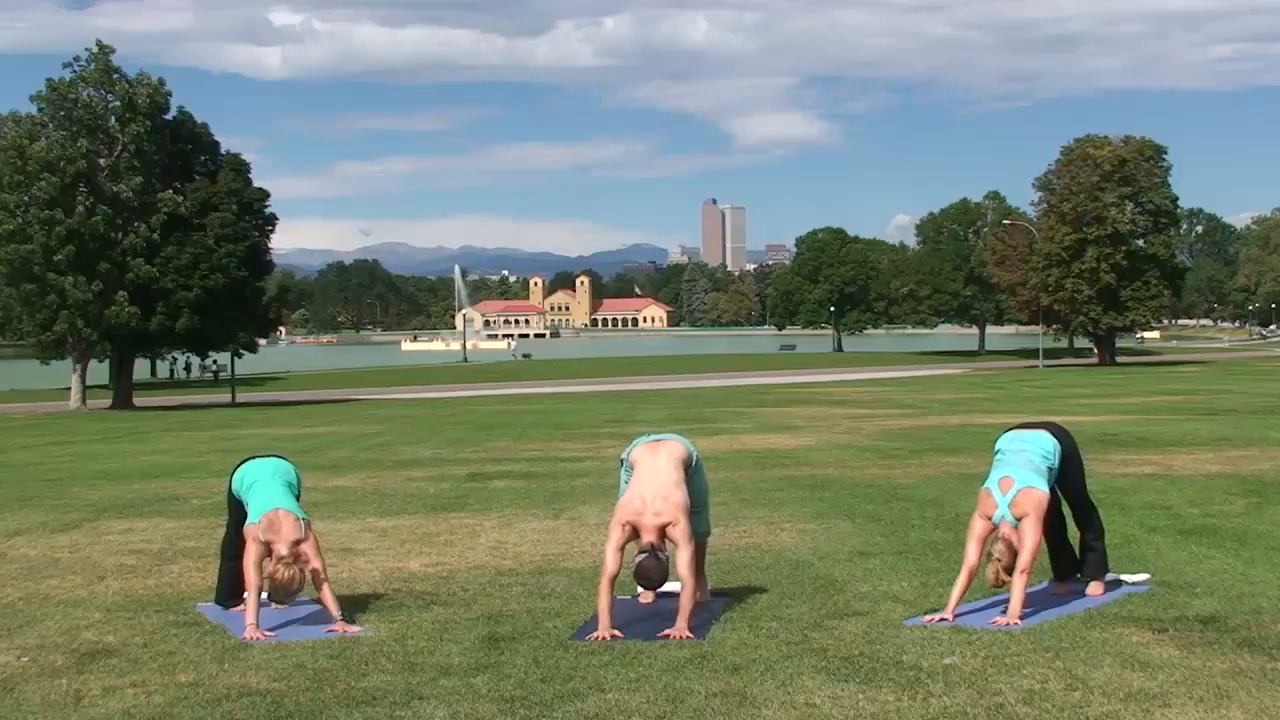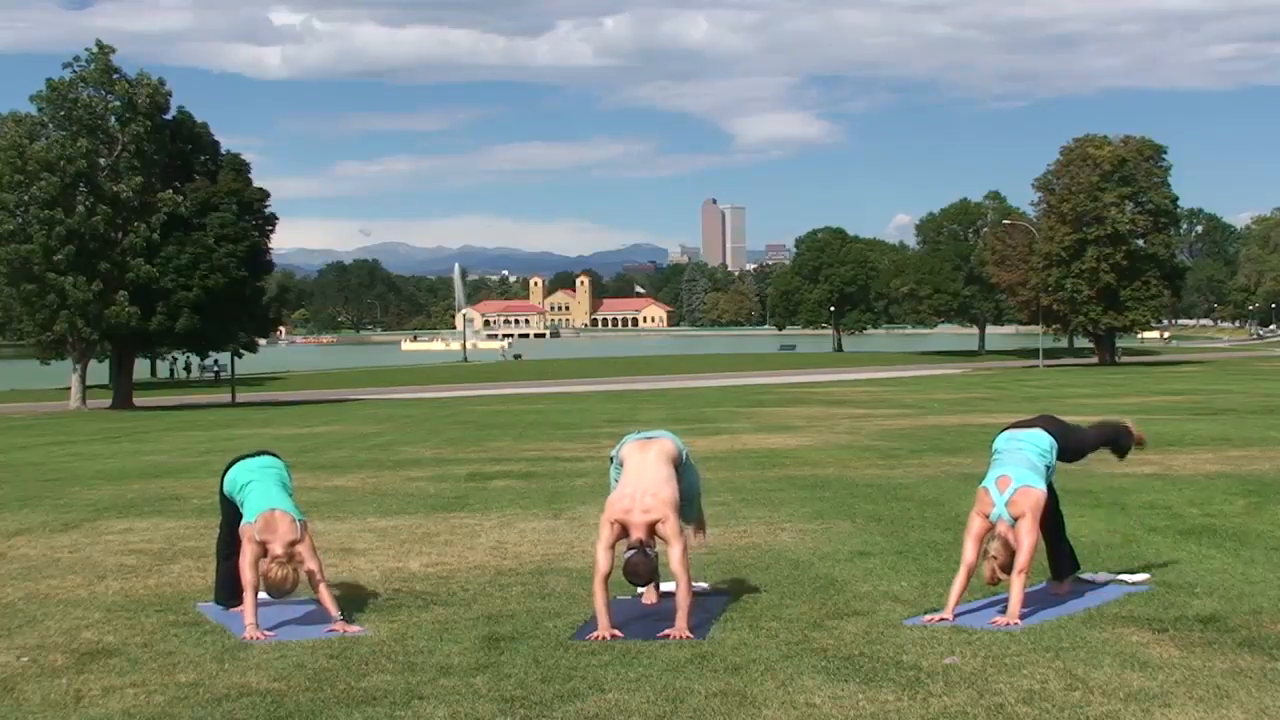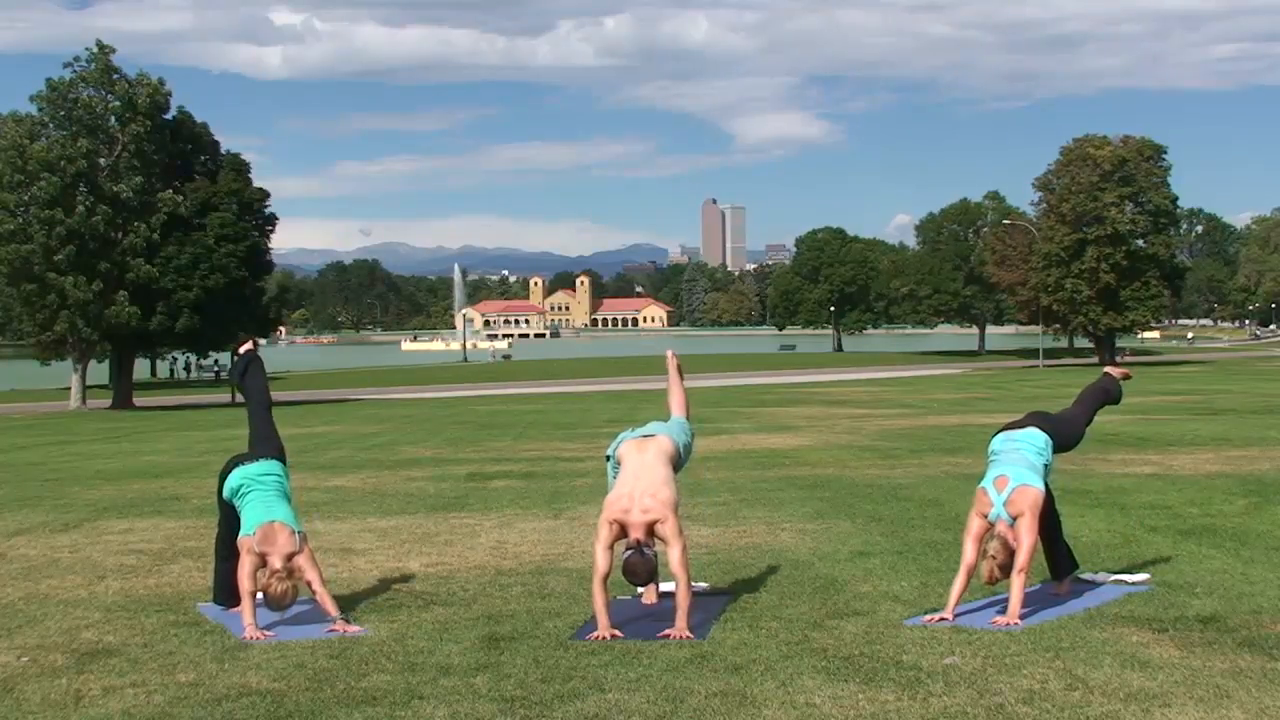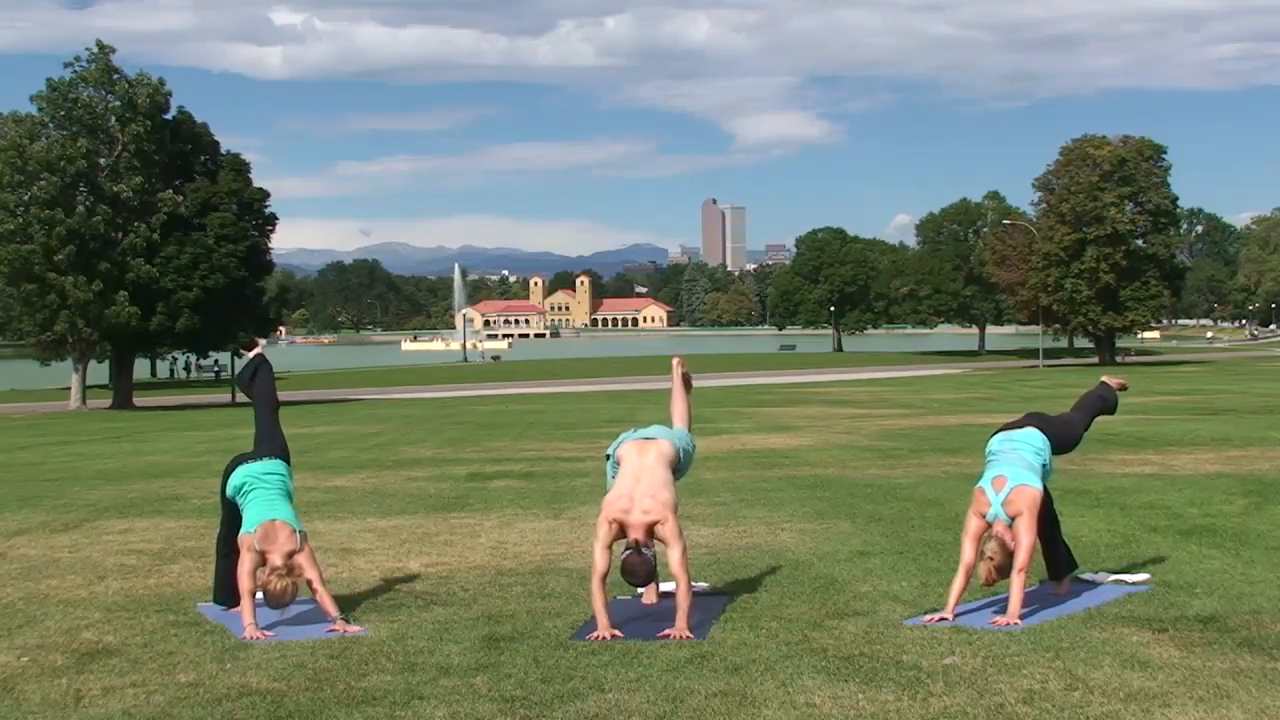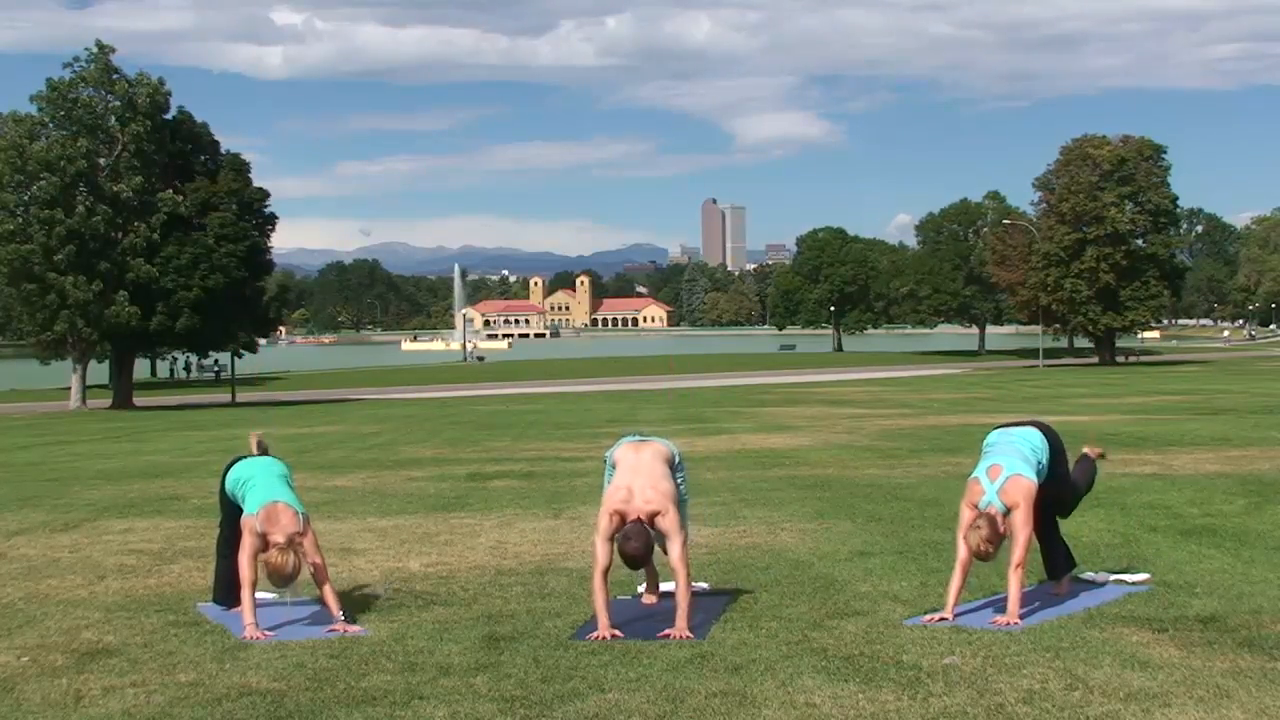
dt=1s
person 1, frame 1
left shoulder: (676, 521)
right shoulder: (623, 523)
left elbow: (686, 578)
right elbow: (607, 577)
left wrist: (682, 625)
right wrist: (604, 625)
left hip: (681, 451)
right hip: (637, 452)
left knee: (697, 525)
left ankle: (701, 578)
right ankle: (648, 586)
person 1, frame 2
left shoulder: (665, 518)
right shoulder: (612, 520)
left elbow: (682, 577)
right elbow: (600, 578)
left wrist: (681, 625)
right wrist: (603, 625)
left hip: (670, 447)
right hip: (627, 449)
left knee: (689, 510)
left ankle: (695, 513)
right ankle: (652, 583)
person 1, frame 3
left shoulder: (664, 518)
right shoulder: (611, 520)
left elbow: (682, 577)
right elbow: (599, 577)
left wrist: (682, 625)
right wrist: (603, 625)
left hip: (666, 442)
right hip: (625, 446)
left knee: (679, 422)
left ankle: (672, 365)
right ankle: (651, 584)
person 1, frame 4
left shoulder: (664, 519)
right shoulder: (610, 520)
left elbow: (682, 577)
right elbow: (598, 577)
left wrist: (681, 625)
right wrist: (603, 625)
left hip: (667, 445)
right hip: (624, 448)
left knee: (683, 434)
left ankle: (677, 372)
right ankle: (651, 584)
person 1, frame 5
left shoulder: (664, 511)
right shoulder: (610, 512)
left elbow: (681, 571)
right elbow: (600, 572)
left wrist: (681, 625)
right wrist: (603, 625)
left hip: (666, 453)
left knee: (669, 543)
right ankle: (651, 578)
person 2, frame 1
left shoulder: (304, 535)
right shoulder: (256, 537)
left elbow: (322, 580)
right elbow: (253, 587)
left wrist: (339, 619)
right wrist: (251, 626)
right hip: (245, 476)
right knee: (236, 543)
left ankle: (278, 597)
right ankle: (228, 598)
person 2, frame 2
left shoulder: (298, 534)
right shoulder: (254, 537)
left elbow: (319, 581)
right elbow: (249, 587)
left wrist: (338, 619)
right wrist: (251, 627)
right hip: (235, 475)
right knee: (231, 544)
right ankle: (228, 599)
person 2, frame 3
left shoulder: (297, 546)
right shoulder: (251, 547)
left elbow: (318, 586)
right elbow: (246, 591)
left wrist: (339, 618)
right wrist: (250, 626)
left hip: (270, 468)
right hip: (237, 476)
left knee: (260, 410)
right knee: (228, 542)
left ankle: (248, 357)
right ankle: (225, 599)
person 2, frame 4
left shoulder: (297, 543)
right shoulder: (250, 544)
left elbow: (318, 586)
right elbow: (250, 591)
left wrist: (339, 618)
right wrist: (250, 625)
left hip: (274, 466)
right hip: (240, 475)
left knee: (268, 413)
right knee: (229, 541)
left ankle: (256, 361)
right ankle: (226, 600)
person 2, frame 5
left shoulder: (301, 531)
right shoulder: (253, 526)
left elbow: (322, 575)
right elbow: (247, 582)
left wrist: (339, 617)
right wrist: (250, 625)
left hip: (275, 469)
right hip: (238, 473)
right knee: (230, 542)
right ankle: (227, 598)
person 3, frame 1
left shoulder: (1029, 510)
right shoulder: (984, 514)
left elbow: (1023, 570)
right elbow: (968, 567)
left wrist: (1012, 614)
right wrist: (948, 610)
left hip: (1052, 442)
left knee: (1081, 506)
right knee: (1050, 518)
left ankle: (1095, 575)
right ankle: (1064, 575)
person 3, frame 2
left shoulder: (1025, 509)
right shoulder: (981, 512)
left elbow: (1020, 571)
right elbow: (966, 567)
left wrist: (1012, 615)
right wrist: (948, 610)
left hip: (1047, 437)
right hip: (1008, 439)
left knee: (1091, 439)
right knee: (1048, 515)
left ankle: (1126, 432)
right ankle: (1063, 574)
person 3, frame 3
left shoulder: (1024, 507)
right shoulder: (981, 511)
left elbow: (1020, 569)
right elbow: (966, 566)
left wrist: (1012, 614)
right wrist: (948, 610)
left hip: (1042, 436)
right hip: (1005, 440)
left knee: (1080, 413)
right knee: (1045, 518)
left ankle: (1110, 378)
right ankle: (1063, 574)
person 3, frame 4
left shoulder: (1023, 506)
right shoulder: (979, 510)
left elbow: (1020, 569)
right elbow: (965, 565)
left wrist: (1012, 614)
right wrist: (949, 610)
left hip: (1039, 437)
right hip: (1003, 440)
left knee: (1080, 417)
right knee: (1043, 519)
left ankle: (1107, 388)
right ankle: (1062, 573)
person 3, frame 5
left shoulder: (1017, 497)
right shoulder: (971, 500)
left elbow: (1017, 563)
right elbow: (962, 560)
left wrist: (1012, 613)
right wrist: (948, 609)
left hip: (1040, 440)
left knee: (1063, 507)
right knee: (1043, 520)
left ankle: (1087, 461)
right ankle: (1061, 573)
